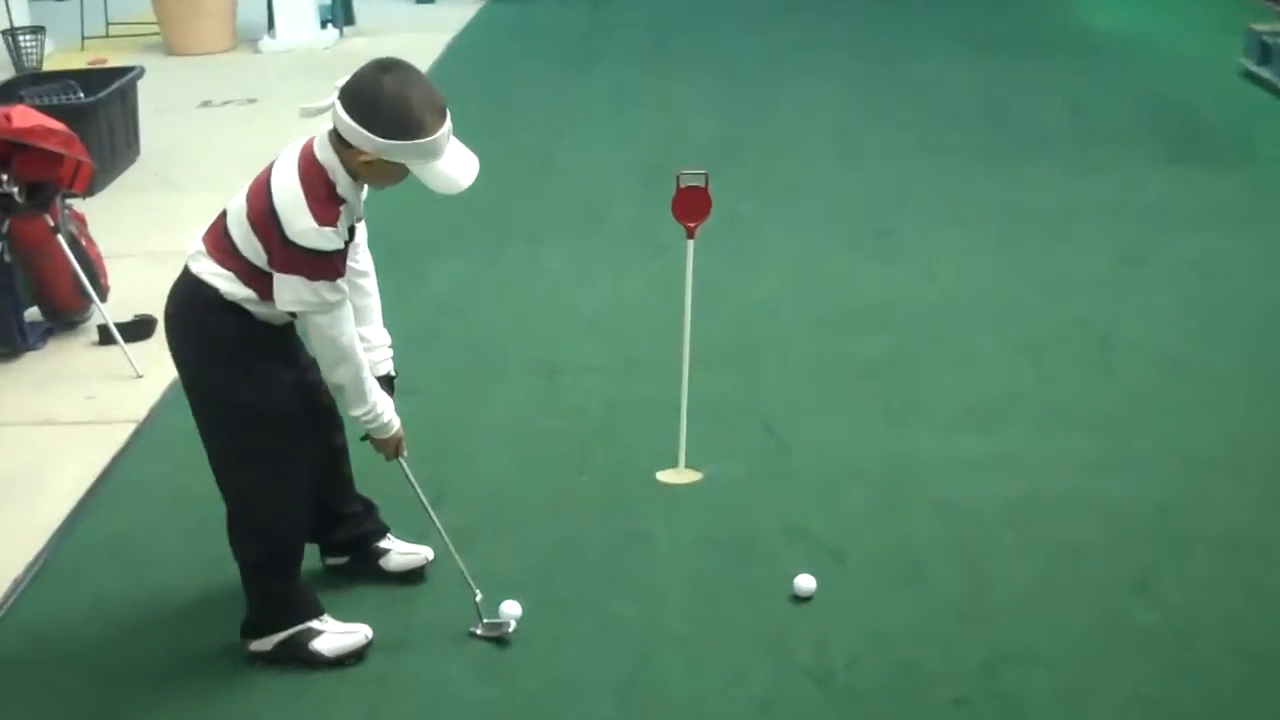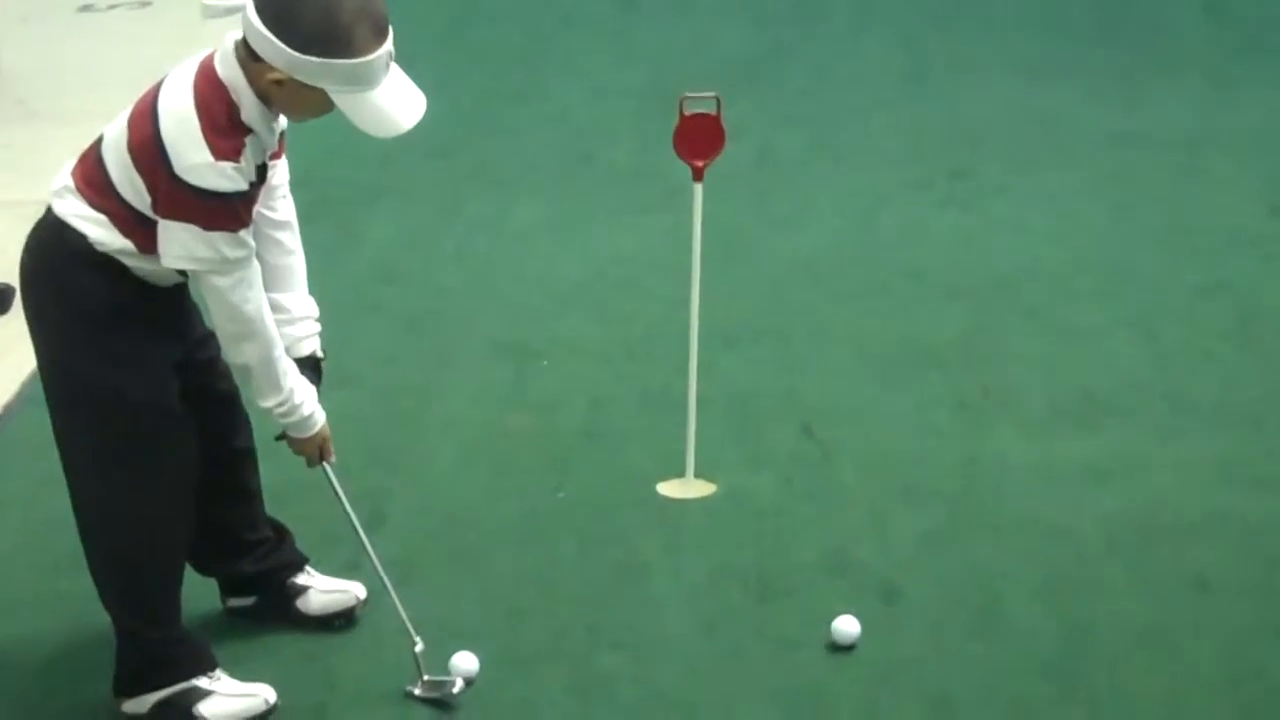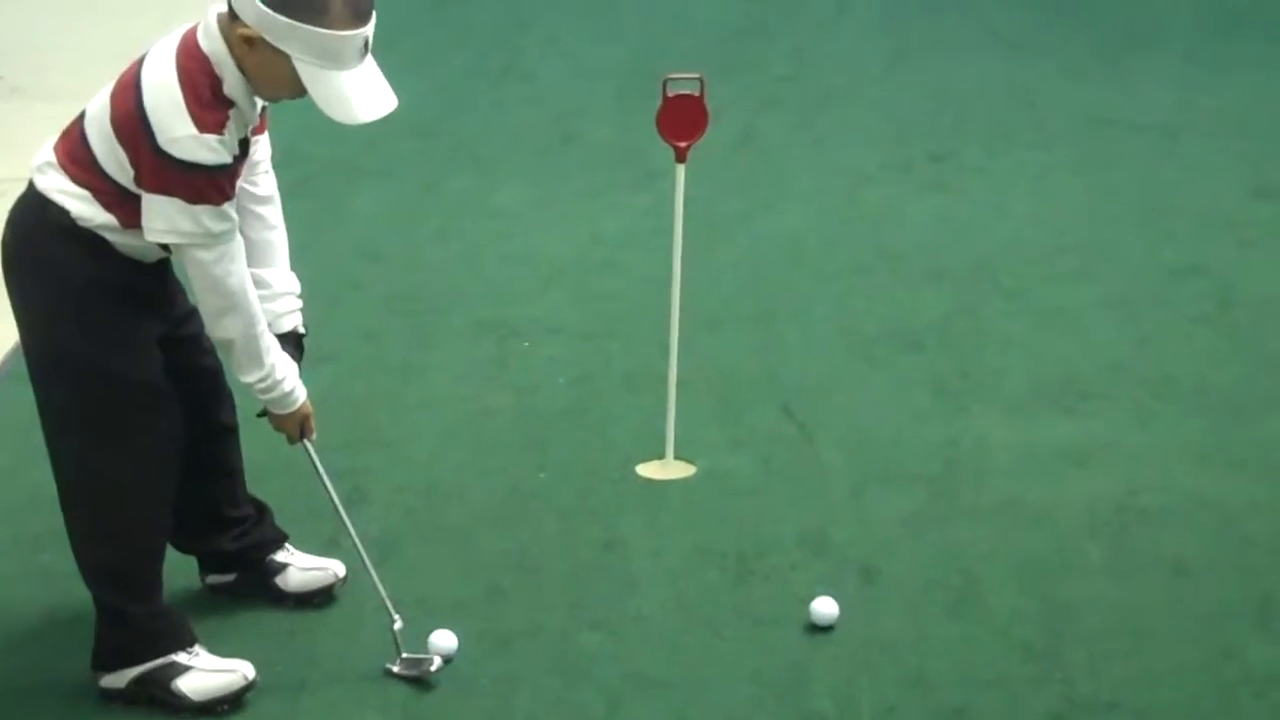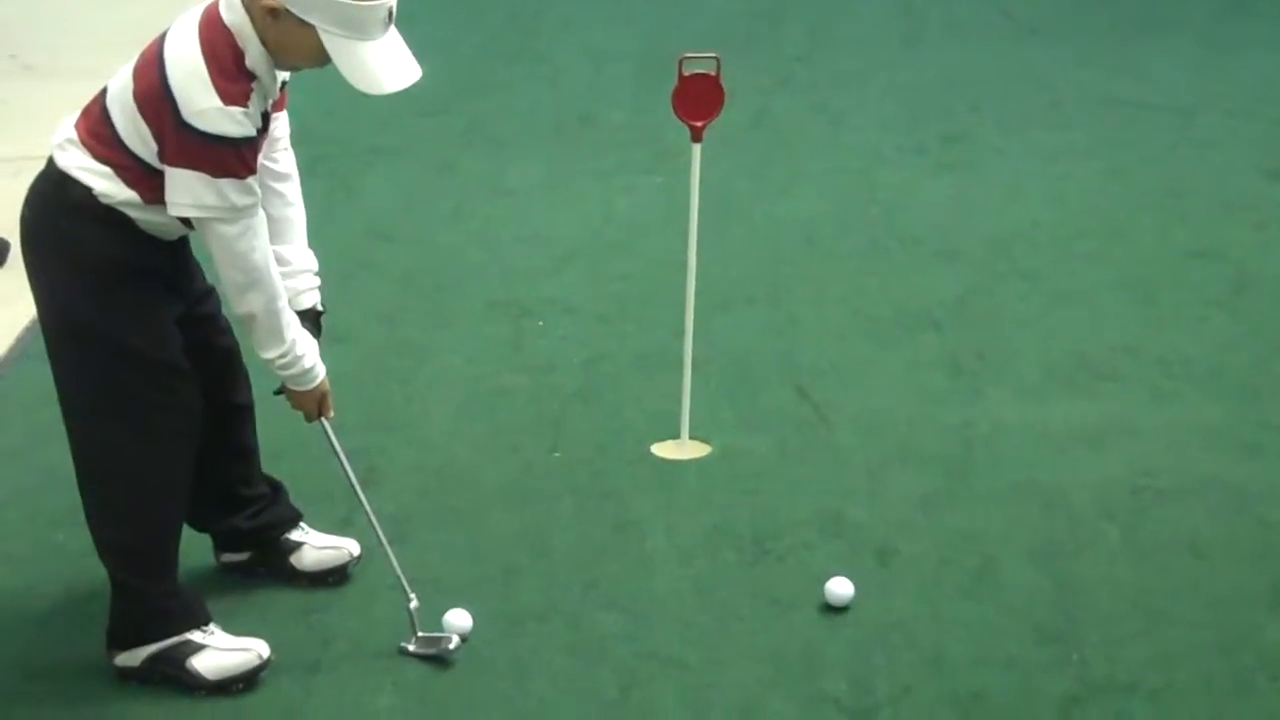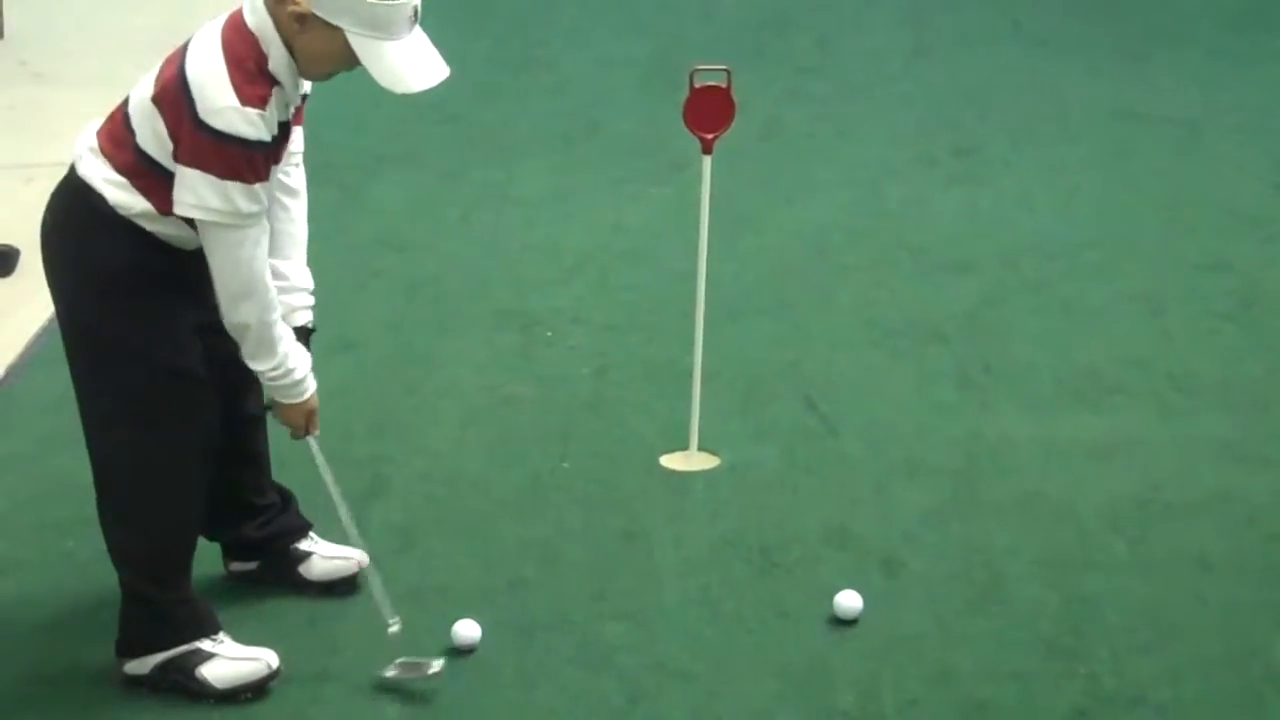
dt=1s
person 1, frame 1
right shoulder: (308, 217)
left elbow: (355, 267)
right elbow: (330, 329)
left wrist: (380, 368)
right wrist: (379, 417)
left hip: (257, 311)
right hip: (216, 325)
left knee: (317, 423)
right knee: (271, 462)
left ankle: (351, 540)
person 1, frame 2
left shoulder: (253, 85)
right shoulder: (204, 149)
left elbow: (273, 216)
right elbow: (235, 300)
left wrist: (302, 350)
right wrist: (298, 410)
left hip: (147, 267)
right hip: (87, 284)
left knee: (216, 423)
right knee: (140, 469)
left ankle: (259, 572)
person 1, frame 3
left shoulder: (235, 61)
right shoulder: (186, 121)
left elbow: (255, 192)
right elbow: (218, 275)
left wrist: (283, 326)
right wrist: (280, 387)
left hip: (126, 245)
right hip: (68, 258)
left knee: (200, 396)
right knee: (122, 442)
left ankle: (238, 551)
right ankle: (137, 650)
person 1, frame 4
right shoulder: (210, 95)
left elbow: (274, 168)
right elbow: (241, 252)
left wrist: (303, 301)
right wrist: (299, 363)
left hip: (143, 223)
right hip: (87, 236)
left knee: (216, 374)
right knee: (141, 419)
left ankle: (251, 527)
right ankle: (150, 627)
person 1, frame 5
right shoulder: (229, 101)
left elbow: (283, 184)
right elbow: (241, 264)
left wrist: (295, 320)
right wrist: (290, 377)
left hip: (169, 235)
right hip: (109, 246)
left knee: (231, 387)
right knee: (157, 425)
left ankle: (262, 538)
right ankle: (161, 634)
